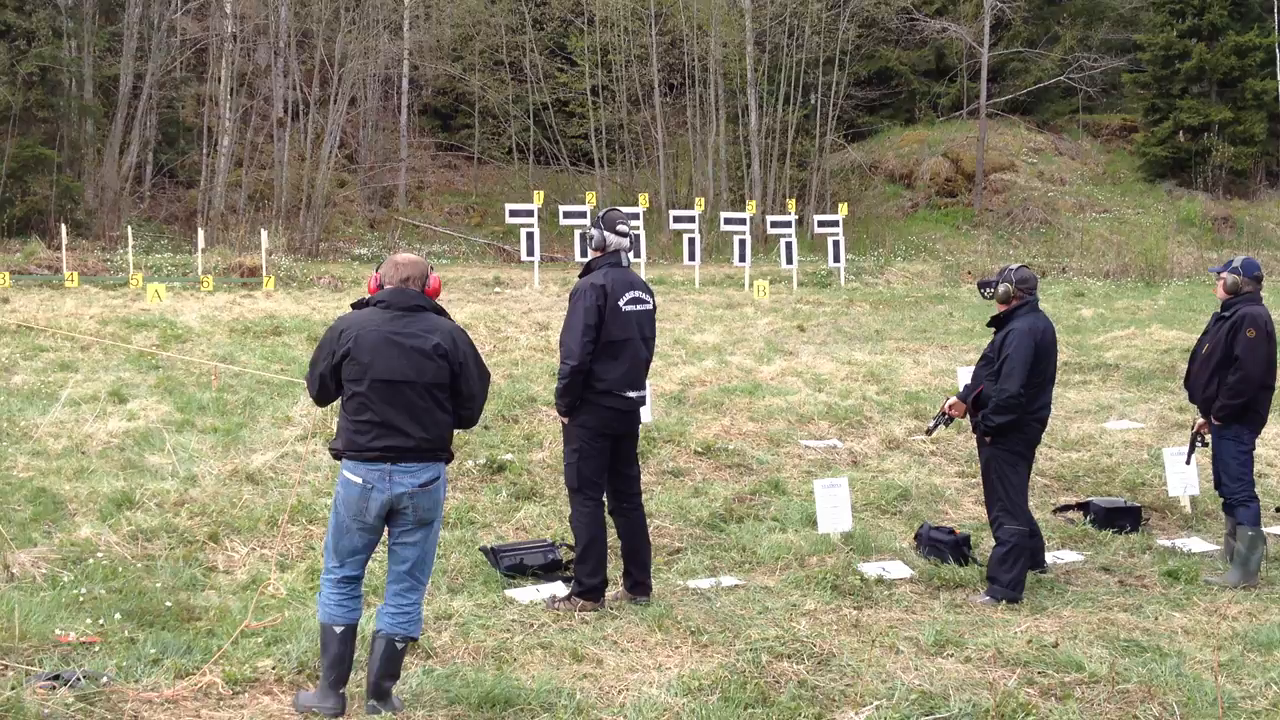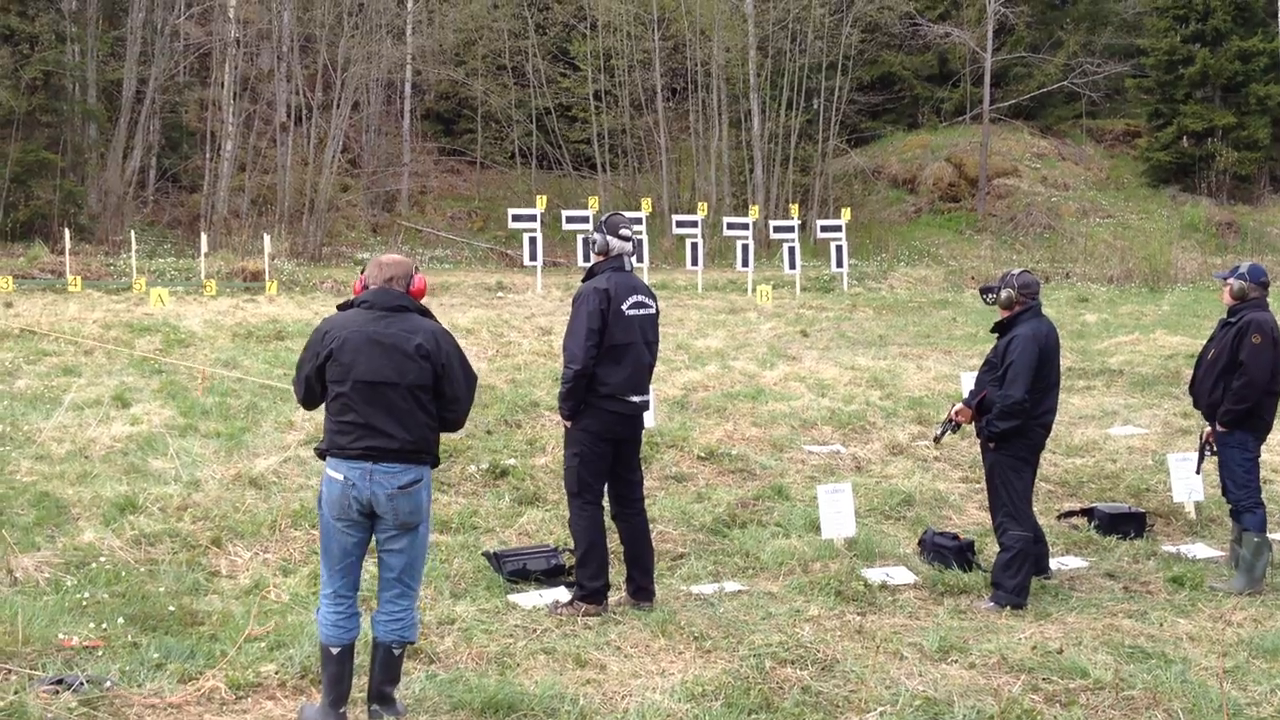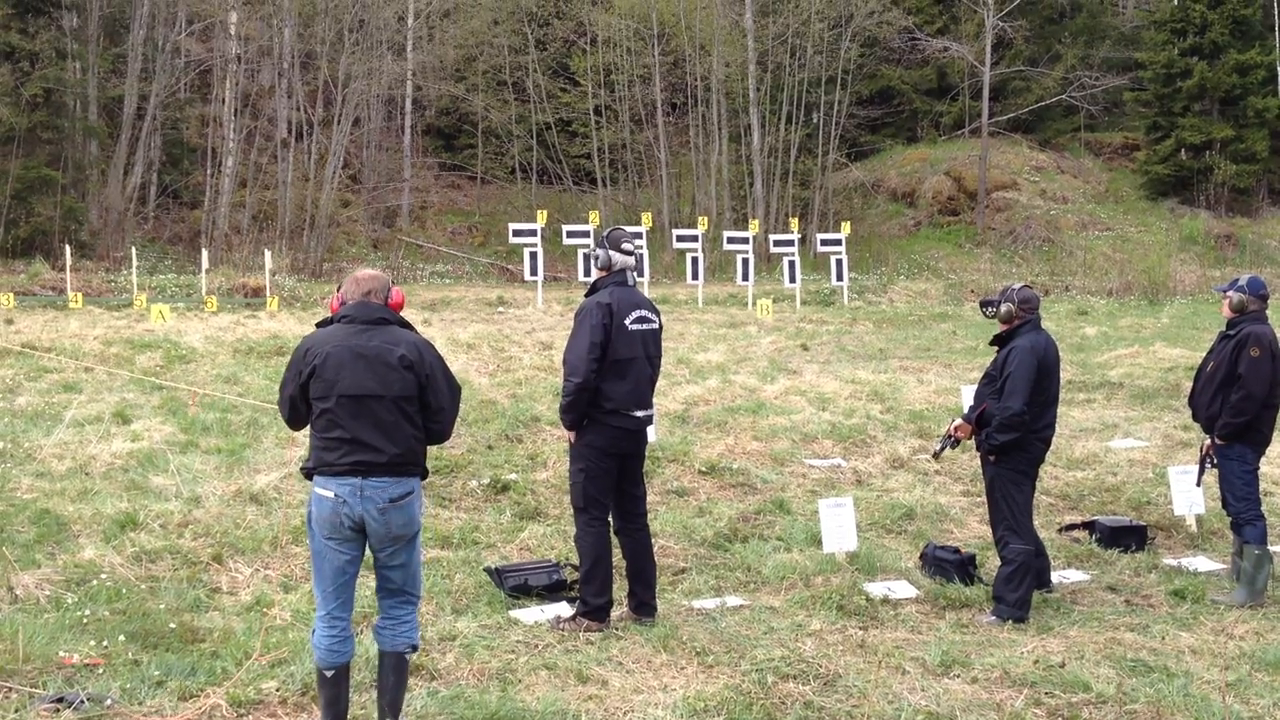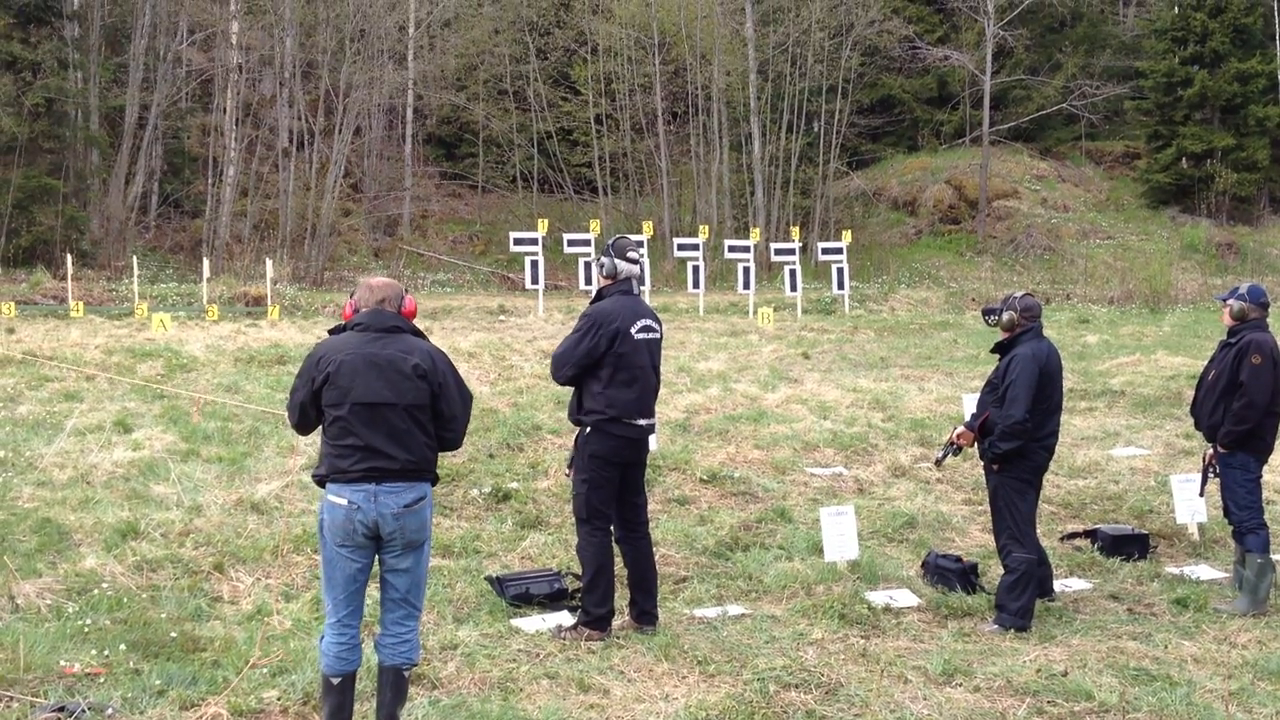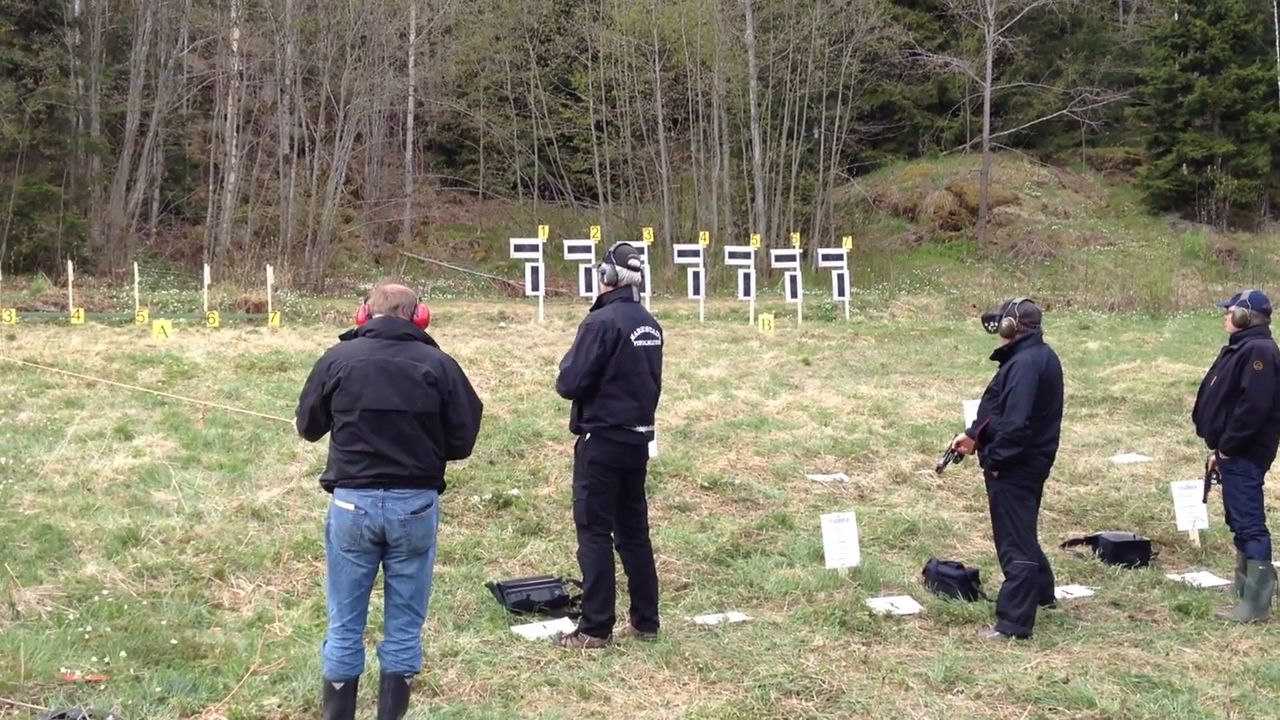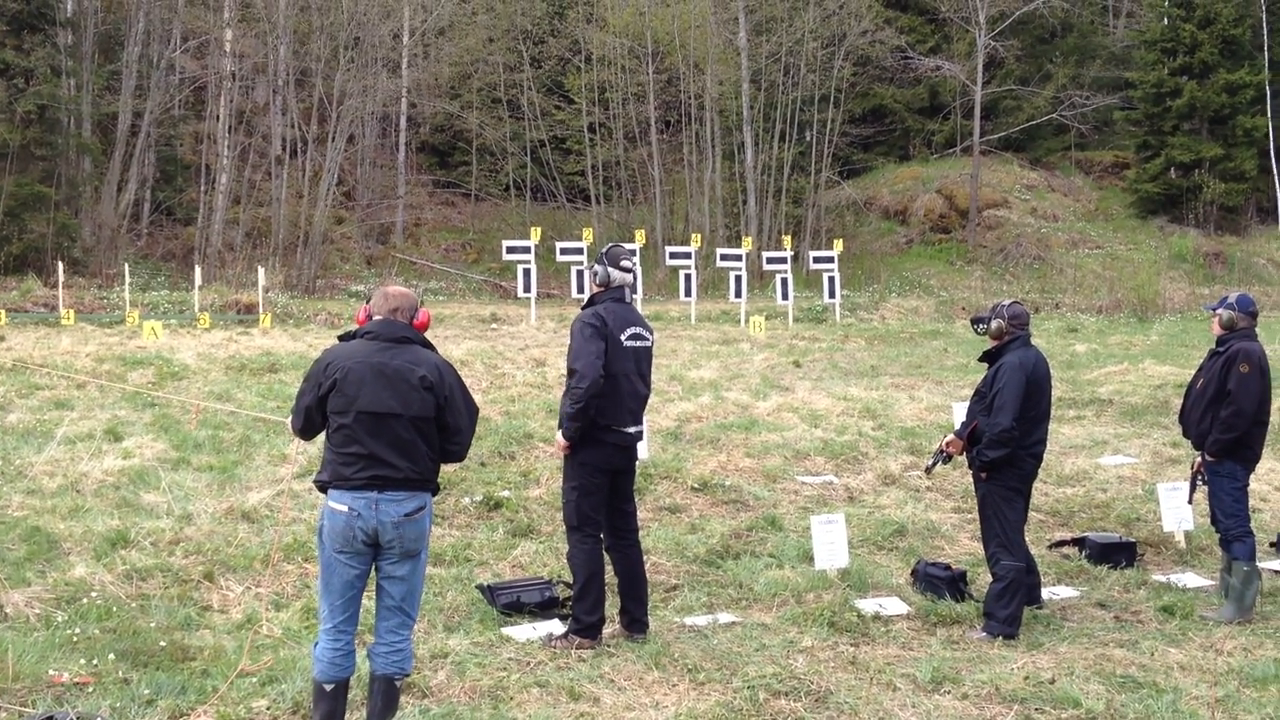
dt=0.5s
person 1, frame 1
left shoulder: (348, 328)
right shoulder: (447, 334)
left elbow: (319, 391)
right elbow: (470, 411)
left hip: (362, 473)
right hip: (424, 476)
left knee: (341, 578)
right knee: (405, 590)
person 1, frame 2
left shoulder: (333, 329)
right shoulder: (432, 336)
left elbow: (306, 395)
right elbow: (456, 413)
left hip: (345, 474)
right hip: (407, 478)
left knee: (338, 594)
right knee: (398, 595)
person 1, frame 3
left shoulder: (314, 346)
right shoulder: (415, 347)
left elbow: (292, 415)
right elbow: (442, 425)
left hip: (333, 491)
right hip: (397, 491)
left knee: (333, 613)
right knee: (400, 606)
person 1, frame 4
left shoulder: (327, 353)
right shoulder: (427, 356)
left elbow: (300, 420)
right elbow: (453, 433)
left hip: (345, 498)
right hip: (409, 498)
left knee: (341, 622)
right knee: (401, 621)
person 1, frame 5
left shoulder: (337, 359)
right shoulder: (438, 364)
left elbow: (308, 426)
right elbow: (462, 441)
left hip: (352, 503)
right hip: (416, 504)
left knee: (344, 627)
right knee: (404, 627)
person 1, frame 6
left shoulder: (335, 359)
right shoulder: (435, 368)
left elbow: (302, 425)
right elbow: (457, 446)
left hip: (346, 504)
right hip: (409, 507)
left knee: (335, 627)
right knee: (395, 630)
person 2, frame 1
left shoulder: (593, 286)
right shoulder: (641, 288)
left elbow: (575, 353)
left wrist: (564, 403)
left hip: (592, 408)
right hip: (629, 405)
left knee: (586, 498)
right knee: (627, 495)
left ankle: (588, 592)
right ankle: (637, 585)
person 2, frame 2
left shoulder: (596, 291)
right shoulder: (644, 293)
left elbow: (579, 358)
left wrist: (567, 408)
left hip: (596, 412)
right hip: (632, 410)
left knee: (585, 502)
right knee: (629, 500)
left ankle: (590, 596)
right ankle: (640, 590)
person 2, frame 3
left shoulder: (599, 305)
right shoulder: (647, 308)
left elbow: (580, 370)
left wrist: (569, 417)
left hip: (600, 427)
right hip: (636, 425)
left knee: (592, 518)
right knee: (632, 515)
left ankle: (593, 612)
right ankle: (642, 605)
person 2, frame 4
left shoulder: (603, 313)
right shoulder: (650, 317)
left elbow: (562, 367)
left wrist: (587, 369)
left hip: (602, 434)
right hip: (639, 433)
left knee: (594, 527)
right knee: (634, 524)
left ankle: (595, 621)
right ankle: (644, 614)
person 2, frame 5
left shoulder: (602, 321)
right shoulder: (650, 324)
left elbow: (571, 381)
left wrist: (568, 384)
left hip: (602, 441)
right hip: (638, 439)
left knee: (594, 532)
right knee: (634, 530)
left ankle: (595, 628)
right ankle: (645, 620)
person 2, frame 6
left shoulder: (594, 318)
right shoulder: (640, 324)
left elbow: (586, 380)
left wrist: (568, 429)
left hip: (594, 443)
right hip: (626, 441)
left knee: (584, 534)
right knee: (623, 531)
left ankle: (585, 629)
right ankle: (635, 621)
person 3, frame 1
left shoulder: (1021, 330)
right shoulder: (1033, 322)
left elbow: (1010, 391)
right elbow: (993, 374)
left wrist: (986, 425)
right wrist: (965, 398)
left hip: (1007, 431)
right hip: (1020, 427)
left knee: (1005, 506)
right knee: (1012, 498)
left ankle: (1004, 587)
right ankle: (1032, 557)
person 3, frame 2
left shoulder: (1024, 336)
right shoulder: (1036, 327)
left elbow: (1014, 396)
right elbow: (997, 380)
left wrist: (991, 431)
right wrist: (970, 403)
left hip: (1012, 437)
right hip: (1023, 432)
left knee: (1010, 512)
right knee: (1017, 504)
left ankle: (1008, 593)
right ankle: (1036, 563)
person 3, frame 3
left shoulder: (1023, 348)
right shoulder: (1037, 341)
left elbow: (1013, 409)
right elbow: (997, 394)
left wrist: (991, 444)
right wrist: (971, 418)
left hip: (1012, 450)
right hip: (1025, 445)
left knee: (1010, 525)
right knee: (1017, 517)
left ankle: (1010, 606)
right ankle: (1038, 576)
person 3, frame 4
left shoulder: (1024, 356)
right shoulder: (1039, 349)
left elbow: (1015, 416)
right elbow: (1000, 403)
left wrist: (995, 453)
right wrist: (974, 426)
left hip: (1014, 459)
right hip: (1028, 454)
left knee: (1013, 535)
right knee: (1020, 526)
left ankle: (1012, 616)
right ankle: (1040, 586)
person 3, frame 5
left shoulder: (1025, 363)
right shoulder: (1040, 355)
left elbow: (1016, 423)
right elbow: (1001, 409)
left wrist: (995, 460)
right wrist: (974, 434)
left hip: (1015, 465)
right hip: (1030, 460)
left knee: (1014, 541)
right knee: (1022, 533)
left ankle: (1014, 622)
right ankle: (1041, 592)
person 3, frame 6
left shoulder: (1012, 364)
right shoulder: (1030, 357)
left elbow: (1003, 425)
right elbow: (989, 410)
left wrist: (982, 461)
right wrist: (963, 435)
left hip: (1003, 466)
right hip: (1019, 461)
left knee: (1002, 542)
right knee: (1010, 533)
left ankle: (1001, 623)
right ankle: (1028, 592)
person 4, frame 1
left shoulder: (1251, 317)
right shoulder: (1230, 314)
left elbow: (1247, 373)
left wrist: (1219, 412)
right wrist: (1207, 412)
left hip: (1235, 421)
right hip: (1225, 419)
left knee: (1239, 490)
right knee: (1228, 489)
left ankle: (1244, 570)
right ankle: (1234, 556)
person 4, frame 2
right shoulder: (1237, 320)
left elbow: (1252, 379)
left wrist: (1224, 419)
right wrist: (1215, 420)
left hip: (1241, 427)
right hip: (1230, 425)
left knee: (1245, 497)
right knee: (1236, 495)
left ankle: (1250, 577)
right ankle: (1239, 563)
person 4, frame 3
right shoulder: (1237, 333)
left elbow: (1250, 392)
left wrist: (1223, 432)
right wrist: (1215, 433)
left hip: (1240, 440)
right hip: (1230, 438)
left knee: (1245, 509)
right knee: (1237, 507)
left ankle: (1251, 589)
right ankle: (1240, 574)
person 4, frame 4
right shoulder: (1237, 341)
left elbow: (1252, 400)
left wrist: (1225, 440)
right wrist: (1217, 441)
left hip: (1242, 448)
right hip: (1232, 447)
left knee: (1248, 518)
right knee: (1238, 516)
right ankle: (1242, 582)
person 4, frame 5
right shoulder: (1239, 348)
left wrist: (1227, 447)
right wrist: (1219, 448)
left hip: (1244, 455)
right hip: (1234, 453)
left knee: (1249, 524)
right knee: (1240, 523)
right ankle: (1244, 589)
person 4, frame 6
left shoulder: (1245, 353)
right shoulder: (1227, 350)
left elbow: (1239, 408)
left wrist: (1213, 448)
right wrist: (1205, 450)
left hip: (1230, 456)
right hip: (1220, 455)
left knee: (1235, 526)
right knee: (1225, 524)
left ankle: (1239, 605)
right ankle: (1229, 589)
